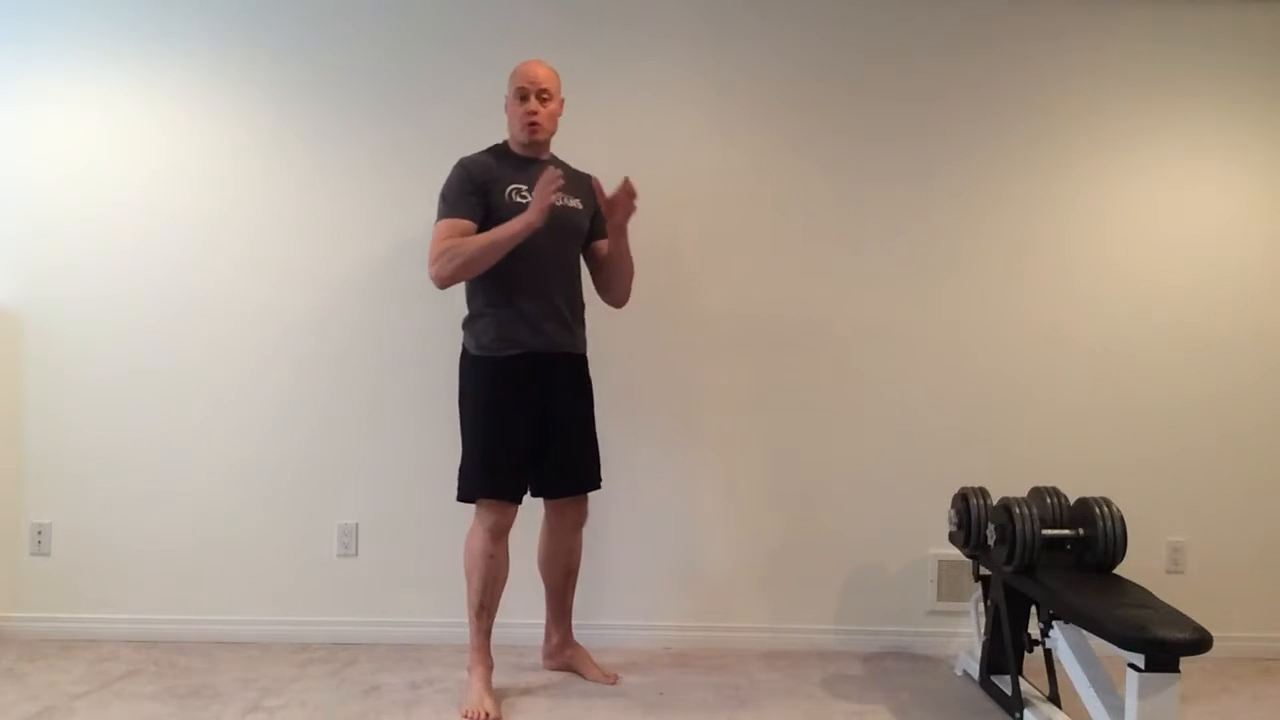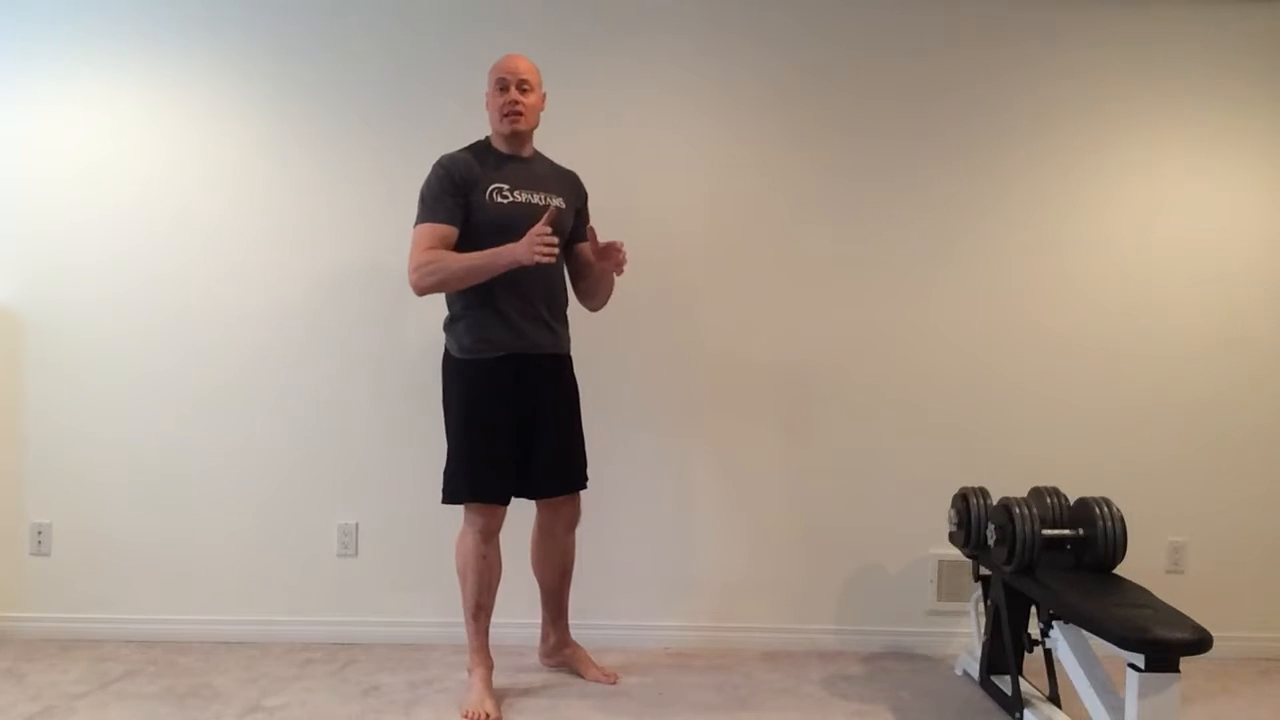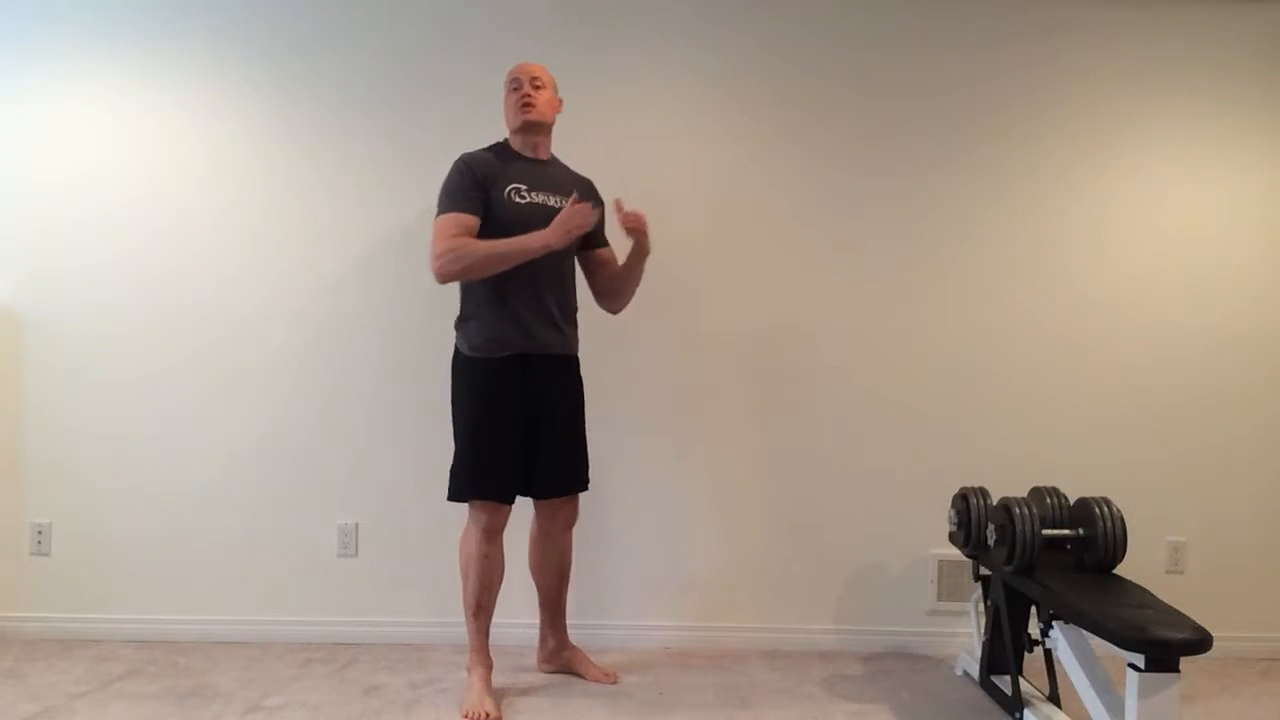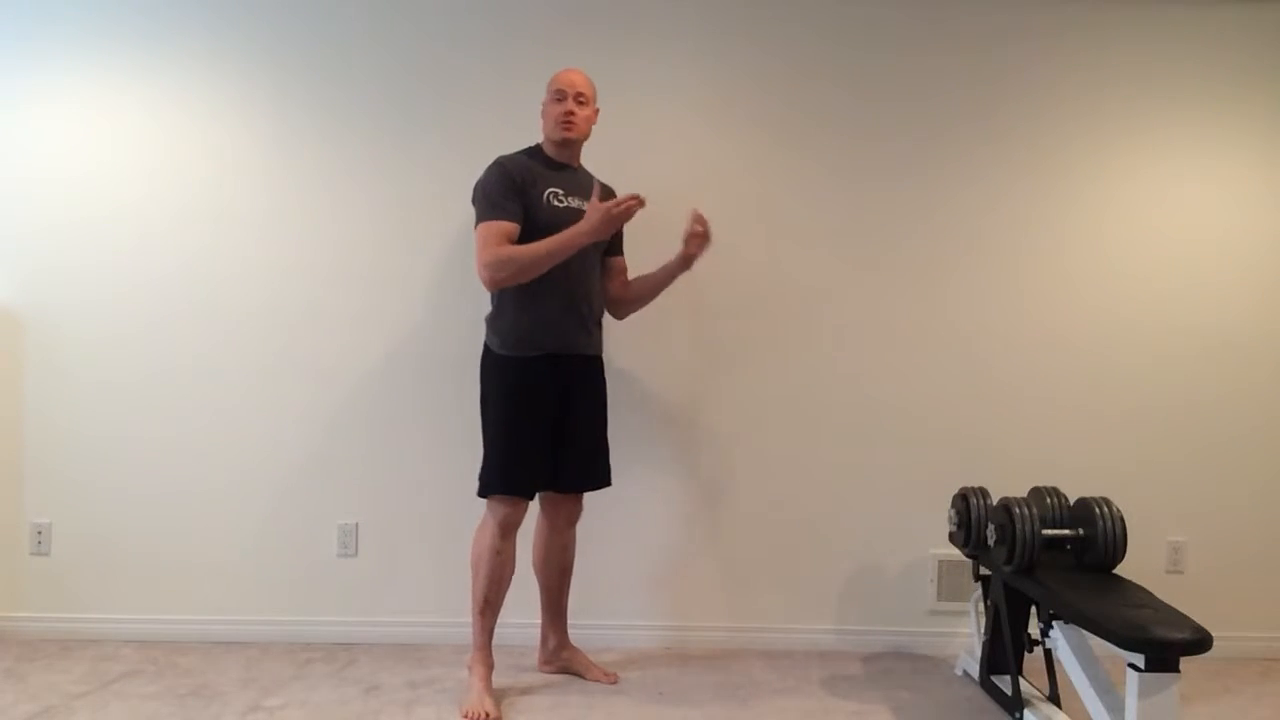
dt=0.5s
person 1, frame 1
left shoulder: (581, 187)
right shoulder: (476, 172)
left elbow: (617, 294)
right elbow: (441, 268)
left wrist: (617, 230)
right wrist: (527, 220)
left hip: (566, 364)
right hip: (497, 363)
left knee: (569, 506)
right knee: (494, 515)
left ankle: (560, 641)
right ankle: (479, 666)
person 1, frame 2
left shoulder: (566, 184)
right shoulder: (456, 171)
left elbow: (592, 298)
right elbow: (421, 273)
left wrist: (604, 267)
right wrist: (514, 252)
left hip: (551, 365)
right hip: (479, 366)
left knee: (562, 507)
right knee: (483, 516)
left ankle: (557, 639)
person 1, frame 3
left shoulder: (581, 188)
right shoulder: (475, 170)
left elbow: (611, 297)
right elbow: (443, 263)
left wrist: (639, 253)
right wrist: (545, 237)
left hip: (557, 365)
right hip: (490, 364)
left knee: (559, 508)
right knee: (487, 515)
left ankle: (555, 643)
right ankle: (479, 666)
person 1, frame 4
left shoulder: (603, 197)
right shoulder: (509, 173)
left elbow: (618, 301)
right elbow: (492, 269)
left wrist: (681, 261)
right wrist: (584, 232)
left hip: (582, 364)
right hip: (518, 362)
left knee: (564, 506)
right knee: (505, 509)
left ankle: (554, 642)
right ankle: (479, 663)
